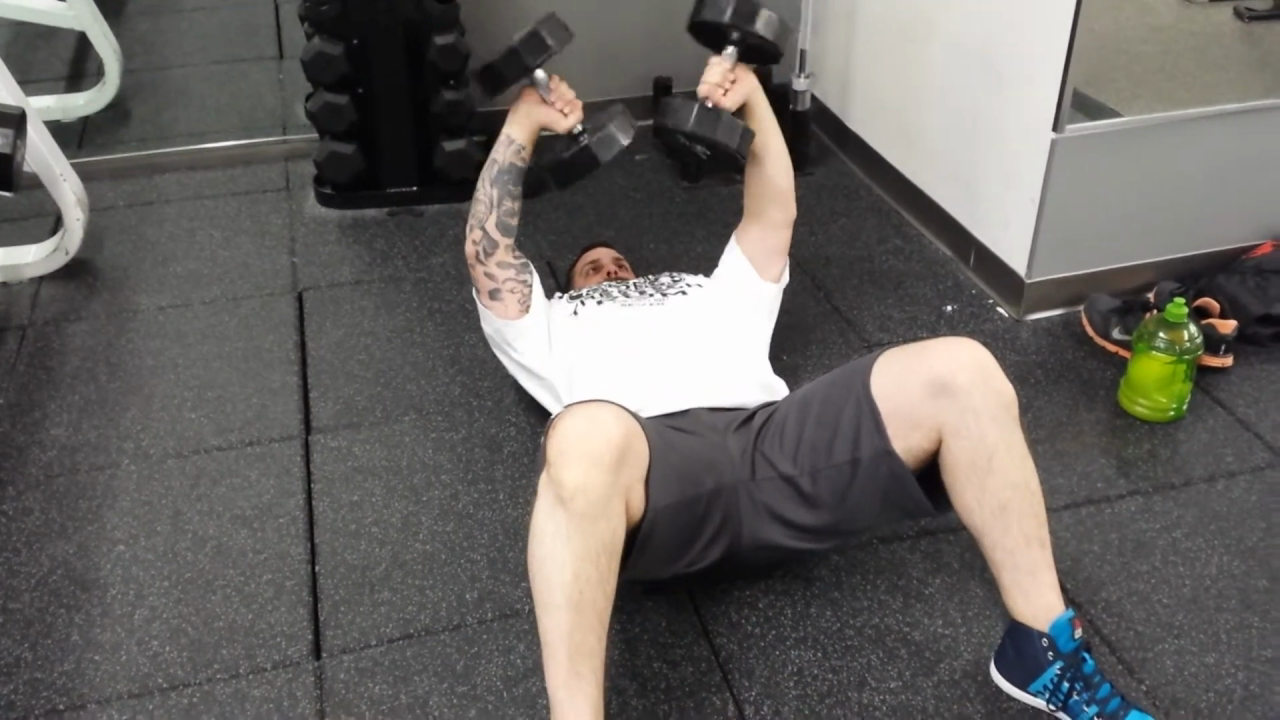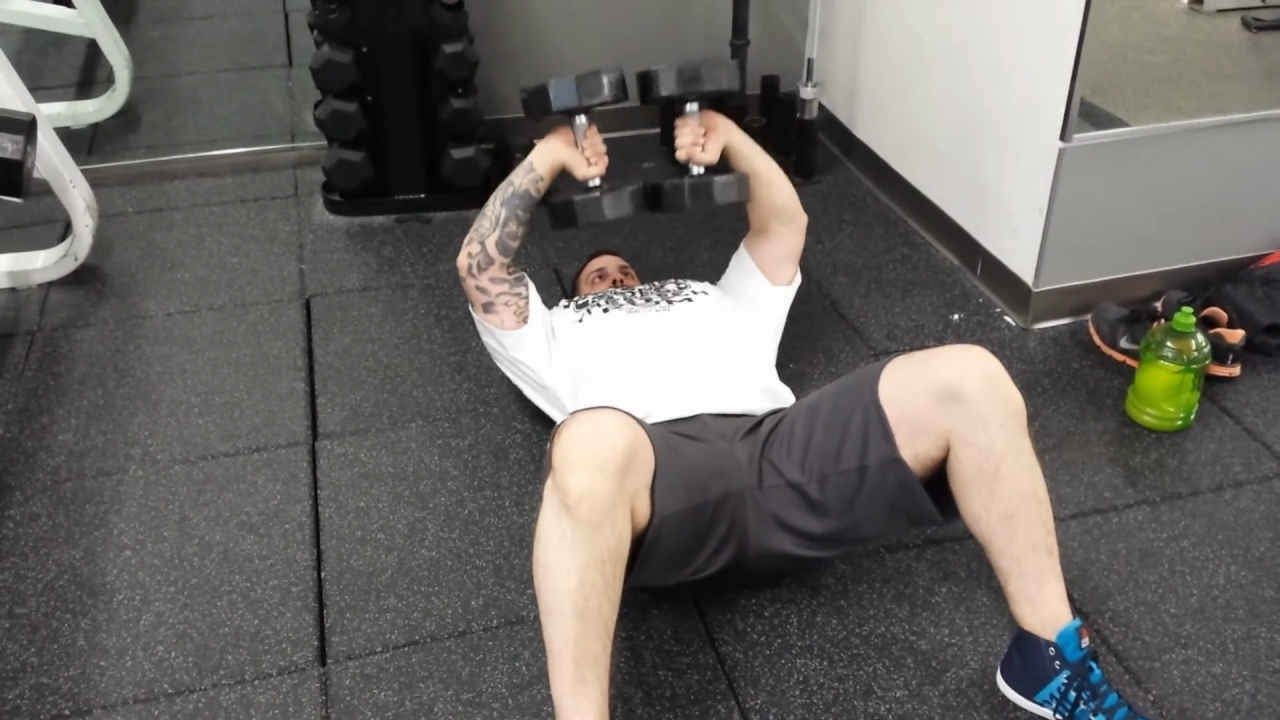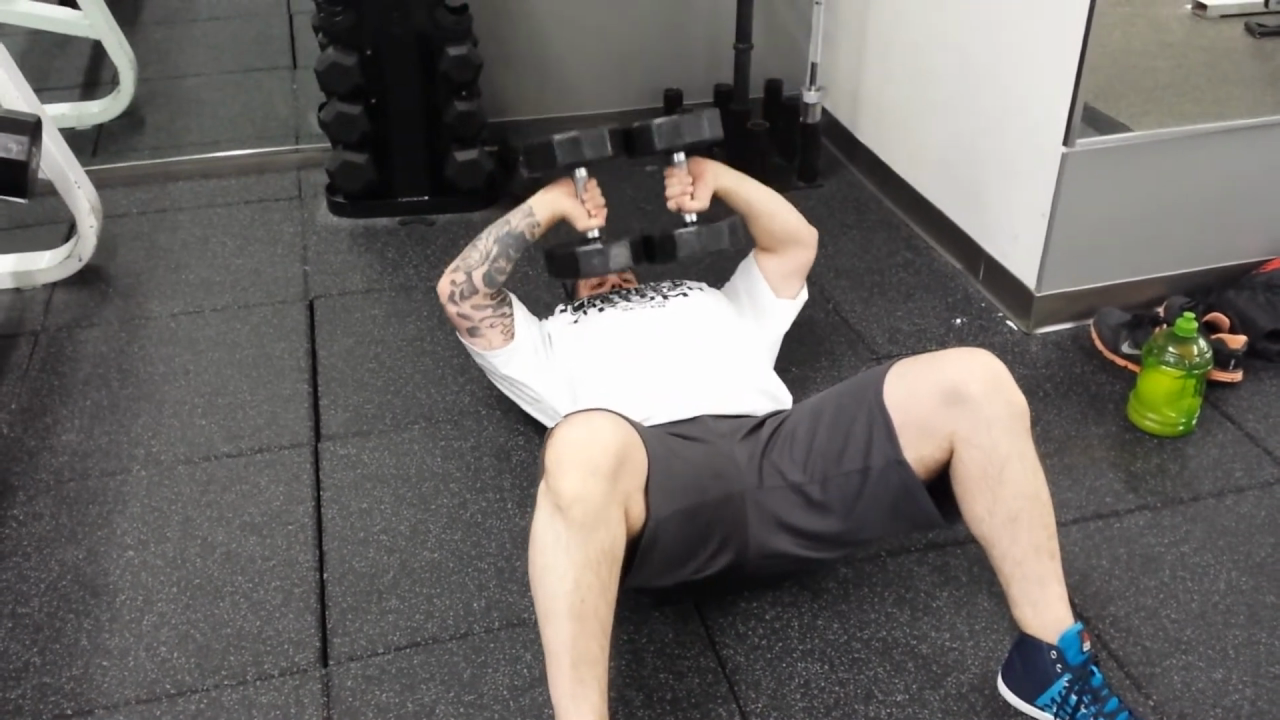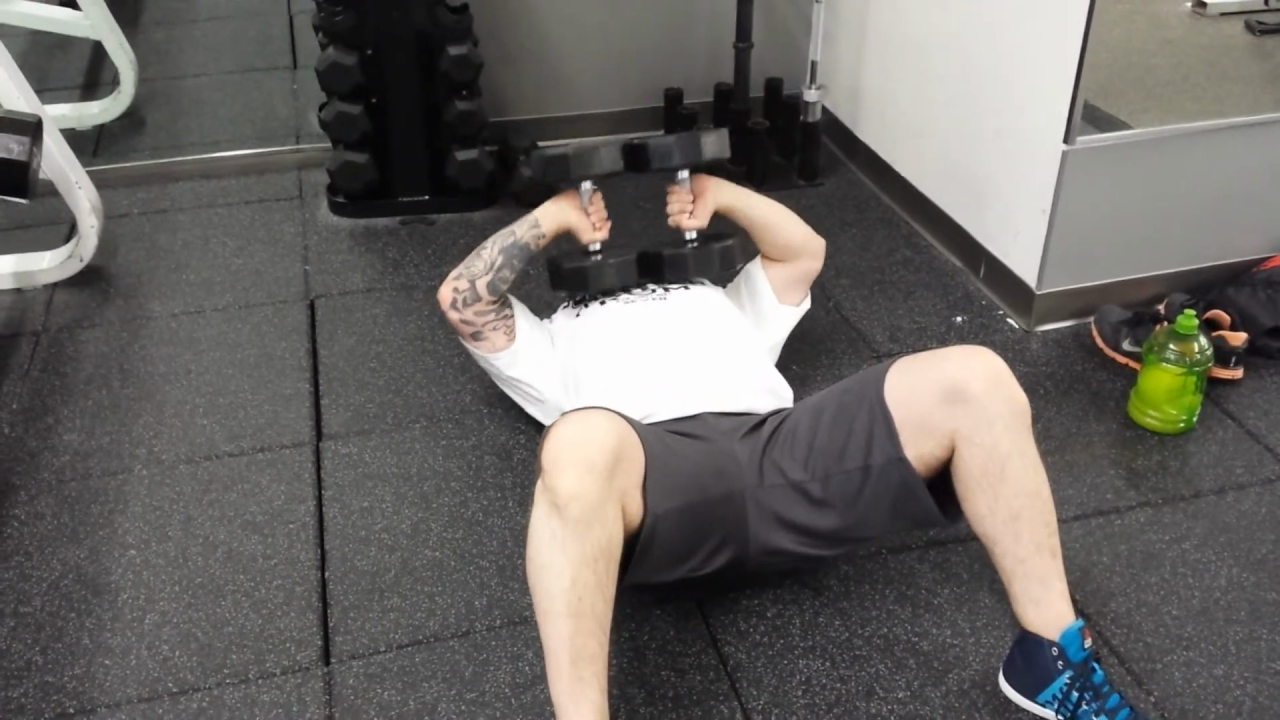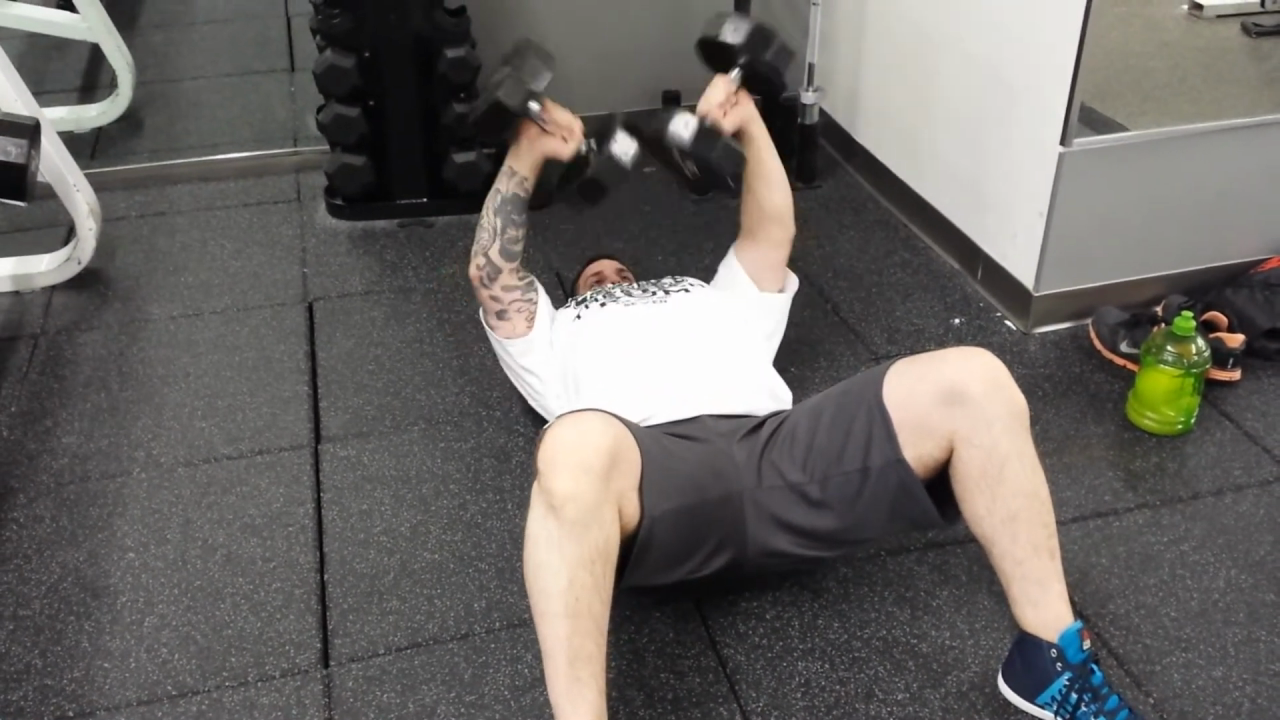
dt=0.5s
person 1, frame 1
left shoulder: (710, 293)
right shoulder: (555, 322)
left elbow: (773, 216)
right elbow: (486, 249)
left wrist: (751, 97)
right wrist: (522, 124)
left hip: (772, 444)
right hip: (652, 464)
left knee: (959, 372)
right knee: (587, 439)
left ankle: (1043, 644)
person 1, frame 2
left shoulder: (716, 299)
right shoulder: (560, 333)
left elbow: (784, 226)
right elbow: (480, 265)
left wrist: (729, 139)
right wrist: (547, 159)
left hip: (778, 451)
right hip: (659, 468)
left knee: (969, 379)
right knee: (593, 444)
left ankle: (1049, 652)
person 1, frame 3
left shoulder: (717, 306)
right shoulder: (556, 340)
left elbow: (796, 242)
right elbow: (461, 292)
left wrist: (718, 177)
right wrist: (547, 205)
left hip: (780, 453)
right hip: (658, 476)
left knee: (972, 384)
right knee: (584, 450)
left ankle: (1050, 656)
person 1, frame 4
left shoulder: (716, 302)
right shoulder: (559, 337)
left elbow: (803, 251)
right elbow: (462, 297)
left wrist: (720, 193)
right wrist: (553, 216)
left hip: (777, 448)
right hip: (657, 471)
left knee: (973, 381)
right knee: (582, 445)
left ankle: (1051, 652)
person 1, frame 5
left shoulder: (715, 300)
right shoulder: (560, 334)
left elbow: (769, 237)
right elbow: (491, 273)
left wrist: (747, 125)
right wrist: (528, 154)
left hip: (778, 453)
right hip: (653, 471)
left knee: (971, 382)
right knee: (579, 450)
left ankle: (1051, 652)
